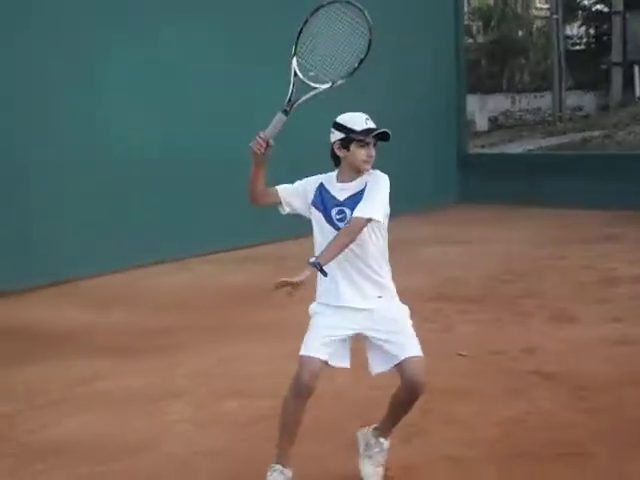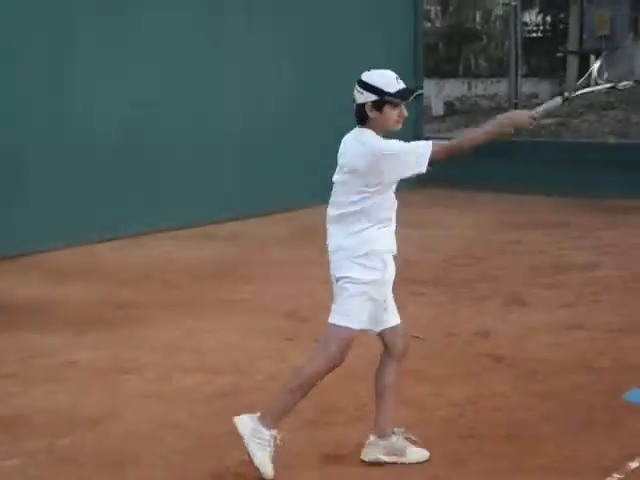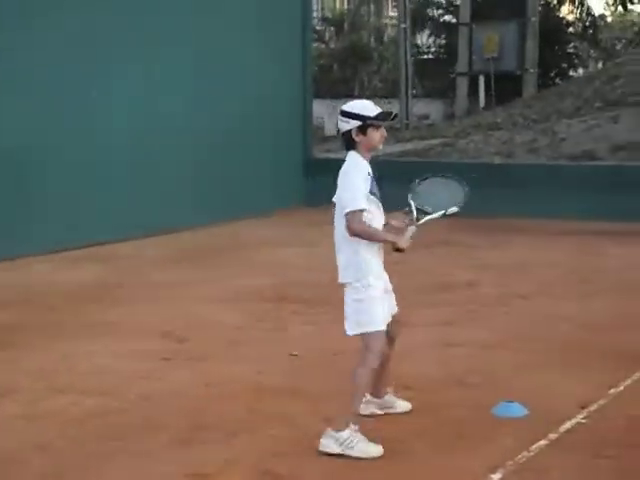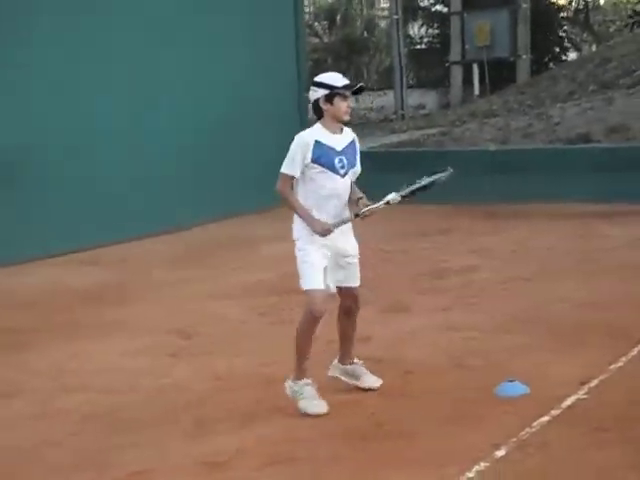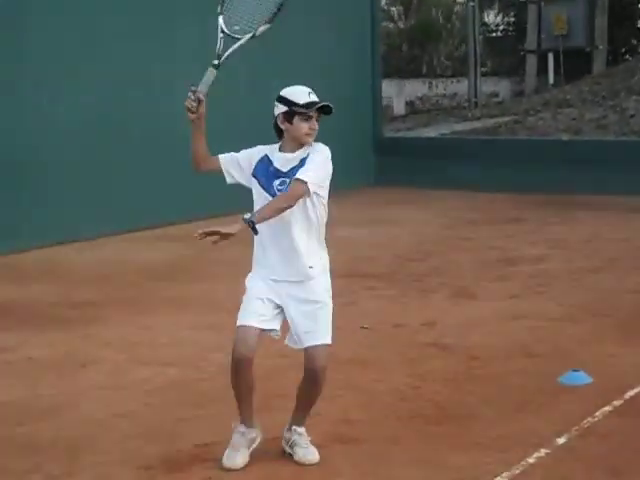
dt=1s
person 1, frame 1
left shoulder: (377, 182)
right shoulder: (314, 188)
left elbow: (351, 231)
right elbow: (259, 198)
left wrist: (313, 268)
right wrist: (259, 162)
left hip: (380, 301)
right hip: (334, 304)
left knee: (416, 380)
right knee: (304, 381)
left ankle: (375, 438)
person 1, frame 2
left shoulder: (354, 141)
right shoulder: (381, 150)
right elbow: (445, 149)
right wrist: (504, 121)
left hip: (368, 259)
right hip: (363, 264)
left knee: (396, 347)
right knee: (333, 352)
left ankle: (383, 438)
right ankle: (264, 425)
person 1, frame 3
left shoulder: (360, 168)
right shoulder: (354, 171)
right elbow: (353, 226)
left wrist: (386, 222)
right wrist: (392, 238)
left hip: (372, 268)
right hip: (361, 272)
left knee: (390, 330)
right knee: (375, 352)
left ankle: (377, 395)
right ankle: (343, 433)
person 1, frame 4
left shoulder: (352, 139)
right shoulder: (306, 141)
right elbow: (284, 187)
left wrist: (357, 199)
right wrist: (311, 220)
left hip: (343, 235)
right hip: (313, 236)
left knee: (350, 302)
right knee: (315, 308)
left ankle: (345, 364)
right ankle: (299, 381)
person 1, frame 5
left shoulder: (320, 155)
right shoulder: (257, 158)
left elbow: (291, 196)
right elbow: (202, 162)
left wrist: (246, 223)
right wrist: (199, 120)
left hip: (308, 277)
right hip: (266, 276)
left knee: (318, 365)
right knee: (242, 354)
left ankle: (295, 431)
right ankle: (247, 428)
